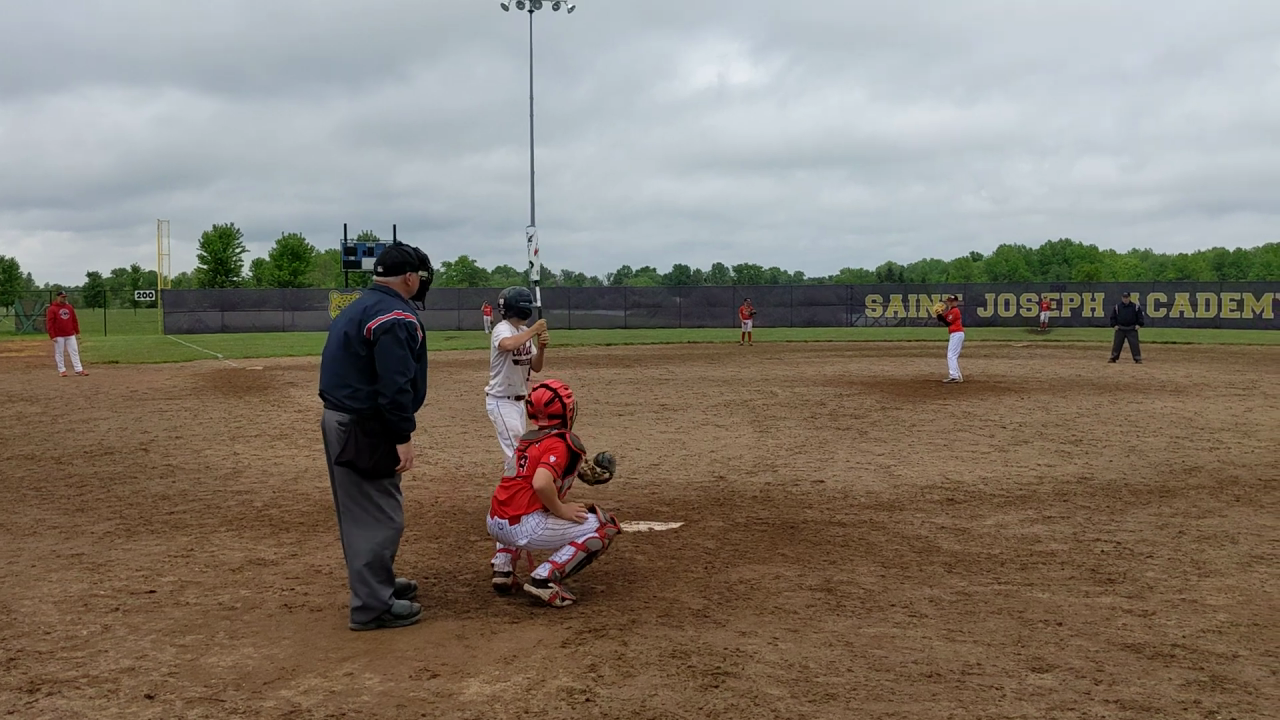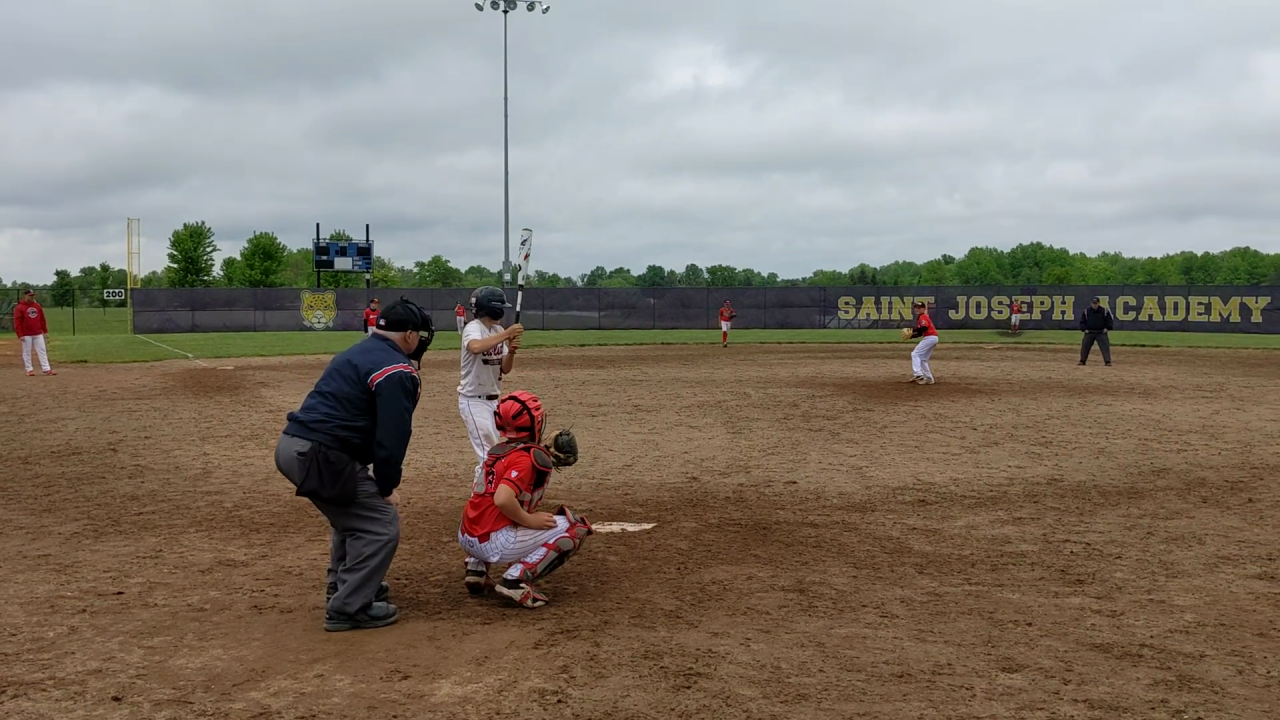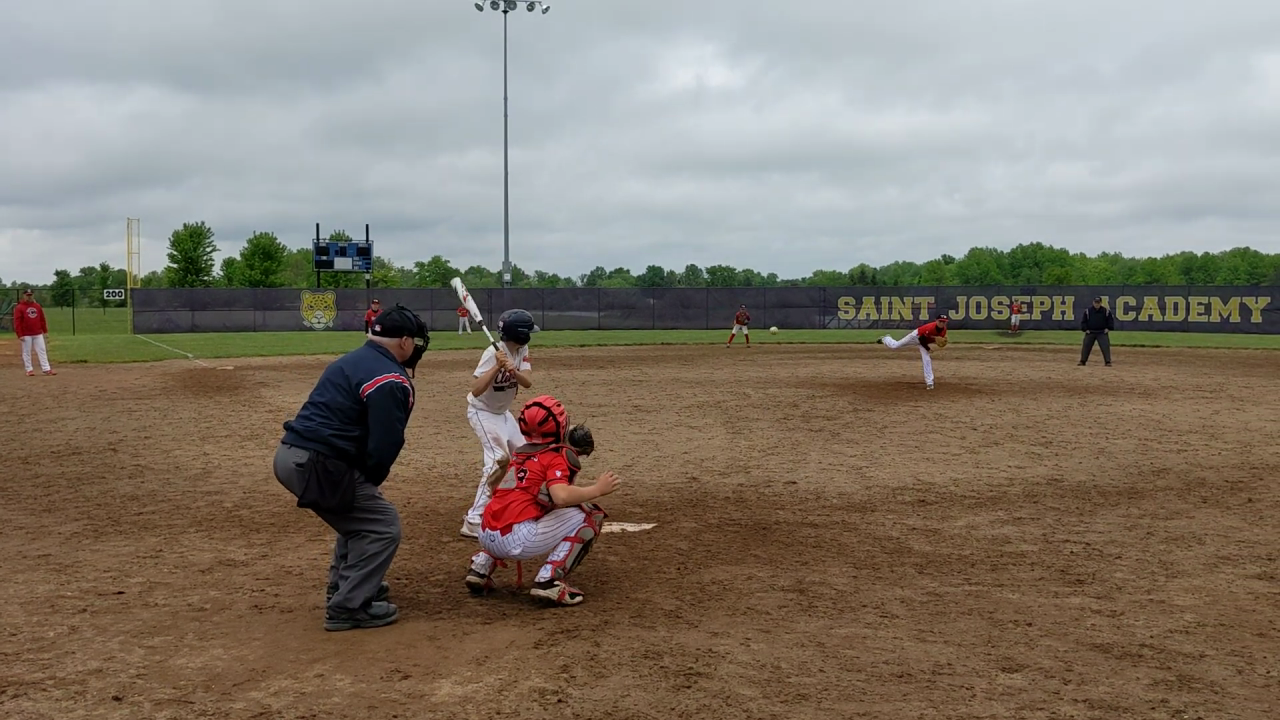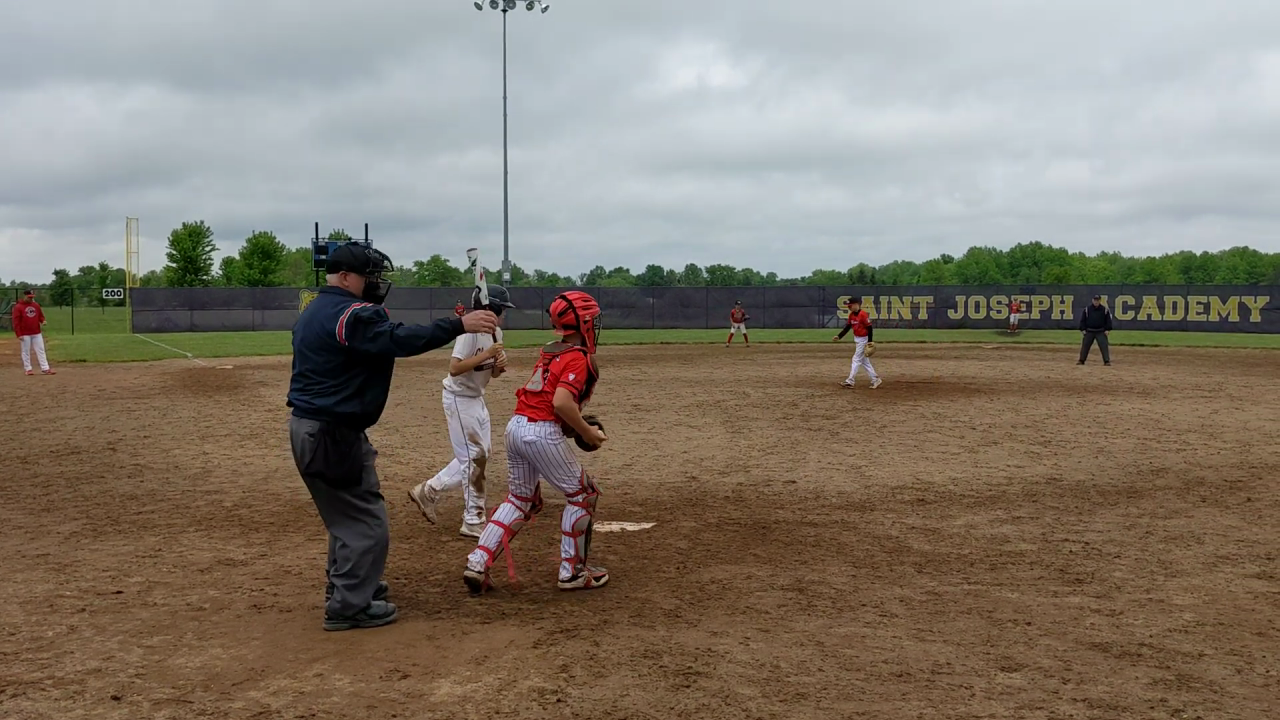
dt=1s
person 1, frame 1
left shoulder: (354, 309)
right shoulder: (395, 317)
right elbow: (395, 385)
right wrist: (403, 437)
left hip: (337, 418)
right hip: (365, 427)
left knee: (359, 511)
right knee: (378, 514)
left ankle: (374, 582)
right ankle: (372, 606)
person 1, frame 2
left shoulder: (356, 353)
right shoulder: (397, 371)
right elbow: (392, 435)
right wrist: (387, 486)
left hip: (293, 444)
right hip: (321, 455)
left knee: (354, 513)
right knee: (381, 524)
left ankle: (344, 586)
right ankle: (348, 608)
person 1, frame 3
left shoulder: (350, 361)
right shoulder: (391, 381)
right elbow: (385, 445)
left wrist: (366, 484)
right wrist: (372, 481)
left hip: (291, 454)
right hip: (316, 465)
left knee: (360, 513)
right knee: (383, 525)
left ankle: (344, 587)
right ankle: (349, 606)
person 1, frame 4
left shoulder: (314, 312)
right shoulder: (353, 314)
right elbow: (402, 339)
right wrist: (459, 323)
left hip: (309, 426)
right hip: (332, 434)
left knee: (347, 516)
right knee: (366, 521)
left ankle: (348, 588)
right ankle: (348, 605)
person 2, frame 1
left shoulder: (529, 439)
right shoulder: (562, 443)
right elbow: (540, 484)
left wrist: (579, 468)
right wrist: (560, 509)
left hip: (496, 523)
right hip: (524, 528)
right knee: (605, 527)
left ankle: (503, 568)
right ankle: (546, 579)
person 2, frame 2
left shoulder: (498, 451)
right shoulder: (525, 458)
right elbow: (502, 500)
right wrist: (530, 521)
left hip: (467, 538)
right hip: (494, 544)
right knee: (576, 527)
left ankle: (477, 569)
right ankle: (518, 580)
person 2, frame 3
left shoulder: (519, 453)
right shoulder: (557, 457)
right elbow: (561, 496)
right wrist: (597, 489)
left hip: (487, 538)
right hip: (517, 540)
right knee: (590, 515)
left ankle: (481, 569)
right ankle: (549, 581)
person 2, frame 4
left shoulder: (549, 352)
right shoulder: (579, 359)
right elbow: (561, 402)
left wrist: (576, 425)
right wrist: (586, 432)
left hip: (516, 426)
right hip: (543, 433)
left knee: (521, 499)
right knee: (582, 496)
left ankle: (478, 564)
right ankle: (572, 571)
person 3, frame 1
left shoulder: (524, 332)
right shoulder: (502, 329)
left elbow: (536, 367)
right elbow: (508, 345)
left wrist: (541, 347)
right wrist: (533, 330)
left hip: (518, 401)
right hip: (502, 402)
left knee: (517, 452)
right knee: (516, 454)
person 3, frame 2
left shoulder: (498, 331)
right shoulder: (473, 328)
left elbow: (505, 369)
right elbow: (475, 347)
left wrist: (511, 351)
right wrist: (507, 334)
left hip: (492, 400)
right hip: (474, 402)
right knee: (488, 457)
person 3, frame 3
left shoulder: (522, 350)
right shoulder: (493, 353)
left elbow: (528, 382)
right elbow: (475, 390)
left wrist: (513, 370)
right wrist: (497, 367)
left hip: (502, 412)
right hip: (483, 412)
right knee: (498, 459)
right ankle: (474, 522)
person 3, frame 4
left shoulder: (496, 332)
right shoulder: (471, 331)
left elbow: (494, 373)
right elbow: (454, 369)
left wrist: (500, 363)
right wrist: (486, 354)
left hip: (476, 398)
right hip: (459, 398)
left knee: (478, 454)
right knee: (474, 456)
left ankle: (427, 490)
right ankle: (473, 521)
